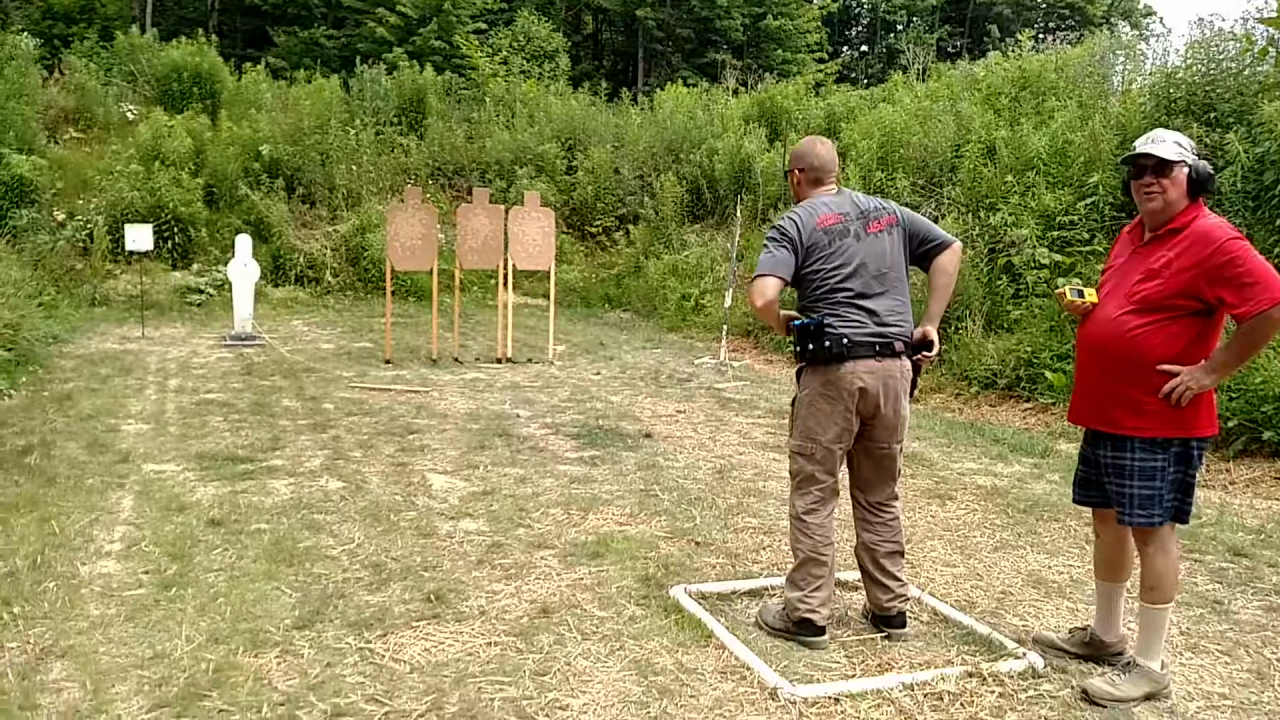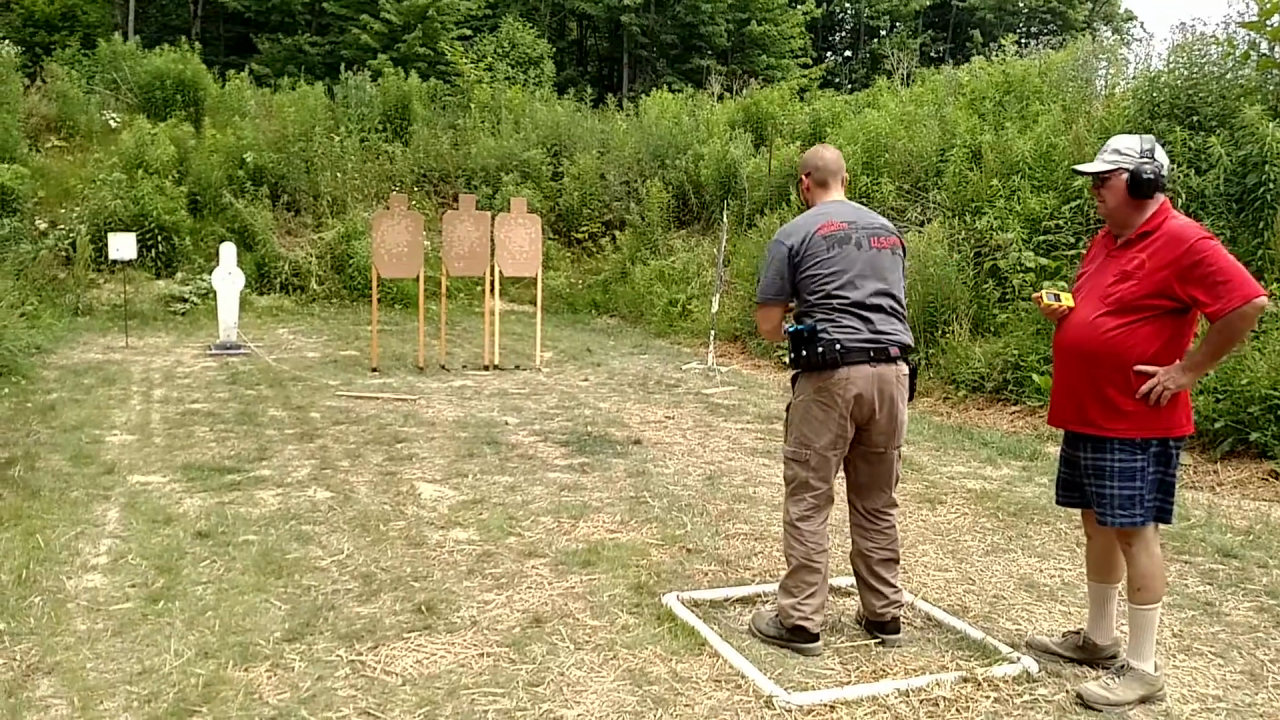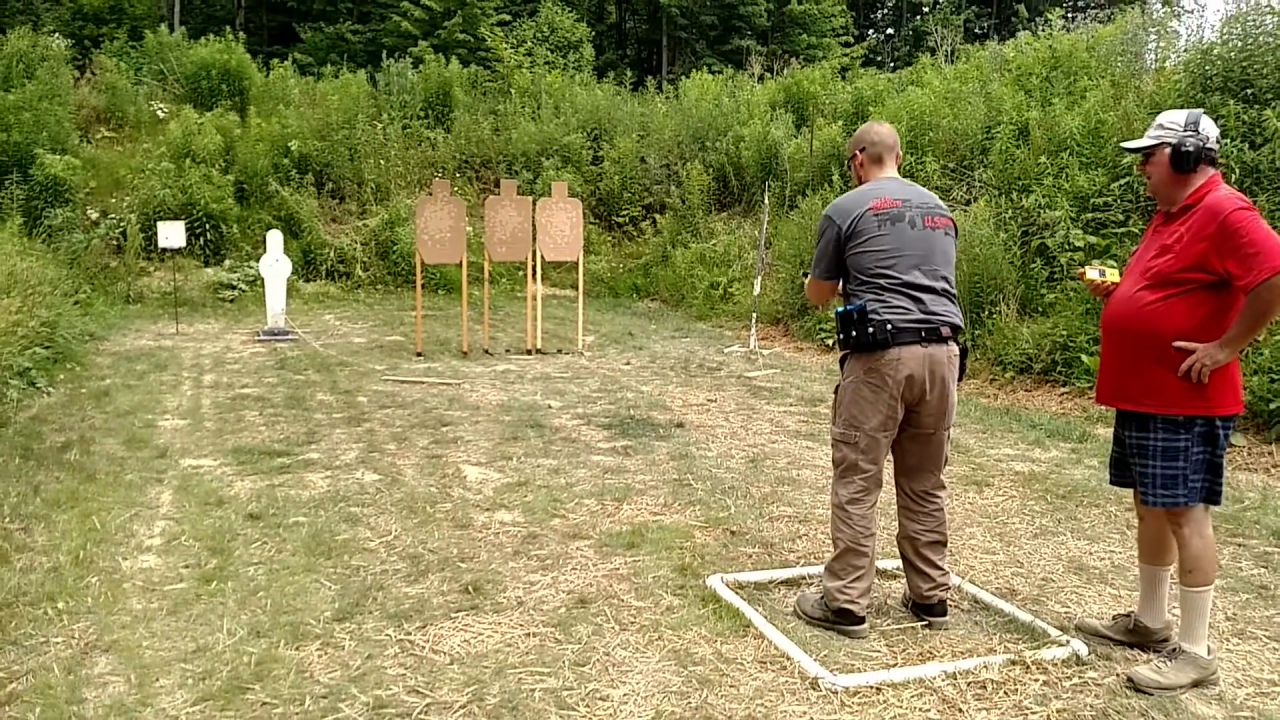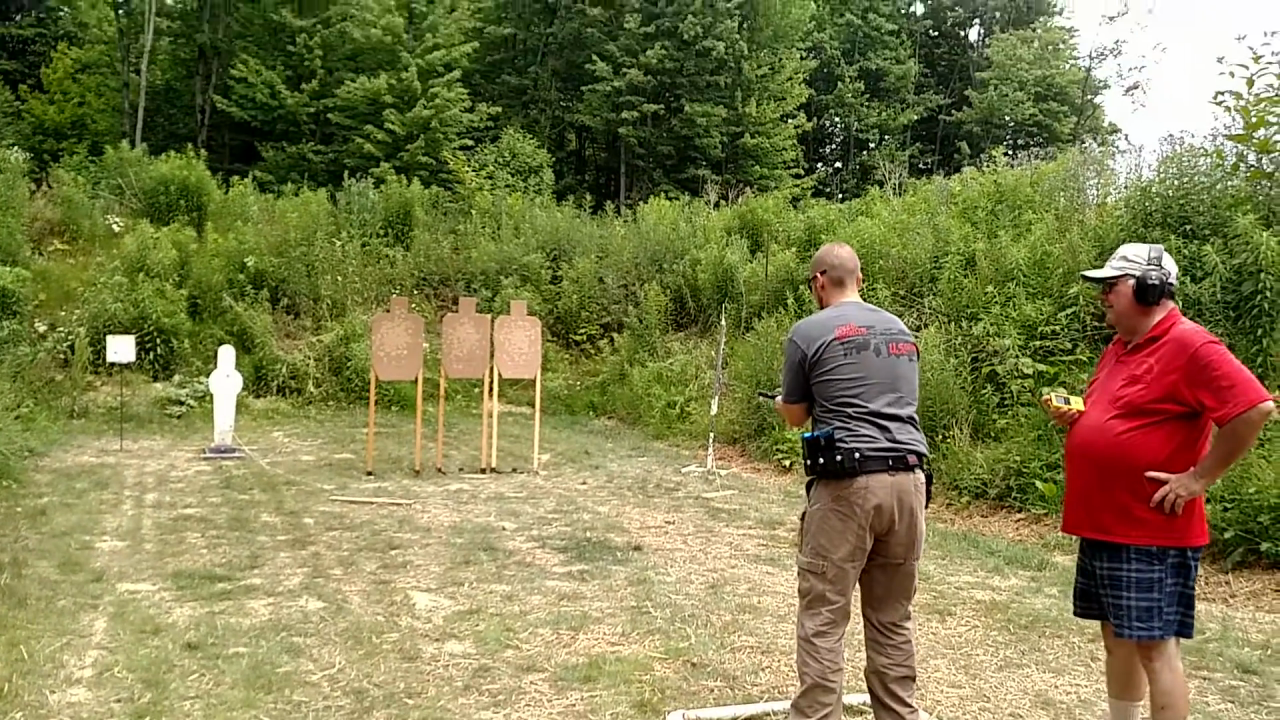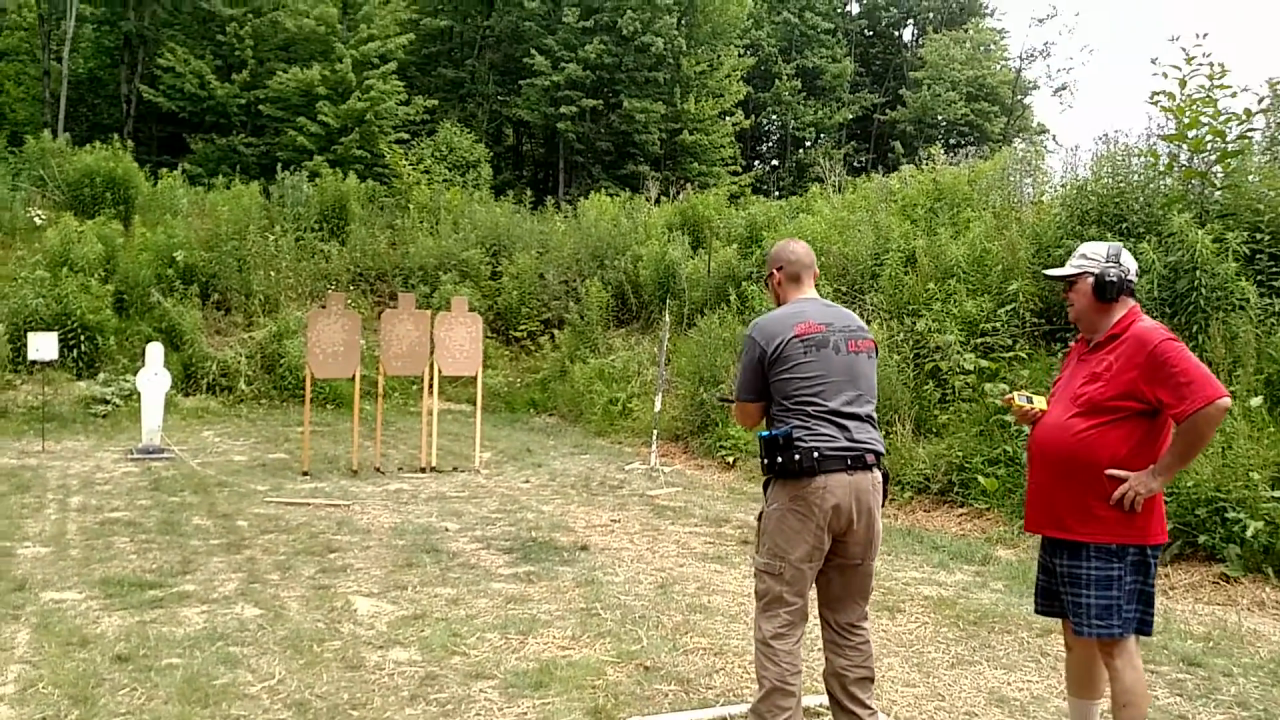
dt=1s
person 1, frame 1
left shoulder: (1212, 241)
right shoulder: (1131, 236)
left wrist: (1212, 371)
right wrist: (1085, 309)
left hip: (1157, 421)
right hip: (1105, 413)
left knee: (1151, 532)
right knee: (1107, 520)
left ankle: (1149, 665)
right ankle: (1105, 635)
person 1, frame 2
left shoulder: (1183, 241)
right shoulder: (1106, 240)
left elbow: (1248, 303)
left wrist: (1188, 370)
right wrist: (1062, 314)
left hip: (1136, 422)
right hip: (1087, 415)
left knee: (1135, 532)
right knee: (1097, 523)
left ankle: (1142, 668)
right ankle: (1098, 638)
person 1, frame 3
left shoulder: (1224, 212)
right shoulder: (1169, 214)
left wrist: (1227, 347)
right wrist: (1115, 291)
left hip: (1185, 400)
right hip: (1142, 394)
left knee: (1184, 513)
right knee: (1149, 505)
left ankle: (1194, 651)
right ankle: (1150, 621)
person 1, frame 4
left shoulder: (1189, 346)
right shoulder: (1119, 348)
left wrist: (1199, 478)
right wrist: (1074, 419)
left hip: (1151, 534)
right hip: (1103, 526)
left knee: (1154, 646)
right knee: (1117, 640)
person 1, frame 5
left shoulder: (1149, 343)
right shoulder: (1084, 346)
left elbow: (1213, 403)
left wrist: (1159, 475)
right wrist: (1036, 416)
left hip: (1112, 530)
right hip: (1065, 524)
left knee: (1115, 644)
right knee: (1077, 638)
person 2, frame 1
left shoulder: (794, 223)
right shoulder: (888, 212)
left elbow: (763, 298)
right elbow: (950, 250)
left wrist: (786, 324)
right wrist: (929, 324)
left hip: (835, 371)
right hip: (894, 367)
left knee: (814, 494)
right knee: (880, 494)
left ankle: (807, 614)
right ankle: (890, 608)
person 2, frame 2
left shoulder: (794, 234)
right shoulder: (887, 232)
left elbow: (767, 324)
left wrist: (793, 330)
left hip: (831, 375)
right hip: (890, 372)
left knee: (808, 500)
right knee: (877, 501)
left ankle: (799, 620)
right ankle: (884, 612)
person 2, frame 3
left shoulder: (846, 209)
right shoulder: (939, 208)
left elbow: (818, 294)
left wrist: (831, 284)
left hip: (881, 356)
right hip: (941, 352)
left knee: (856, 483)
right knee: (925, 483)
left ankle: (846, 603)
right ankle: (931, 595)
person 2, frame 4
left shoulder: (809, 332)
right shoulder: (901, 331)
left elbow: (795, 417)
left wrist: (784, 403)
left hip: (849, 484)
right hip: (908, 480)
left knee: (823, 617)
right knee: (892, 617)
person 2, frame 5
left shoulder: (766, 330)
right shoulder: (858, 327)
left elbow: (748, 418)
left wrist: (749, 407)
left hip: (804, 486)
right hip: (865, 481)
left knee: (780, 619)
right knee: (850, 618)
